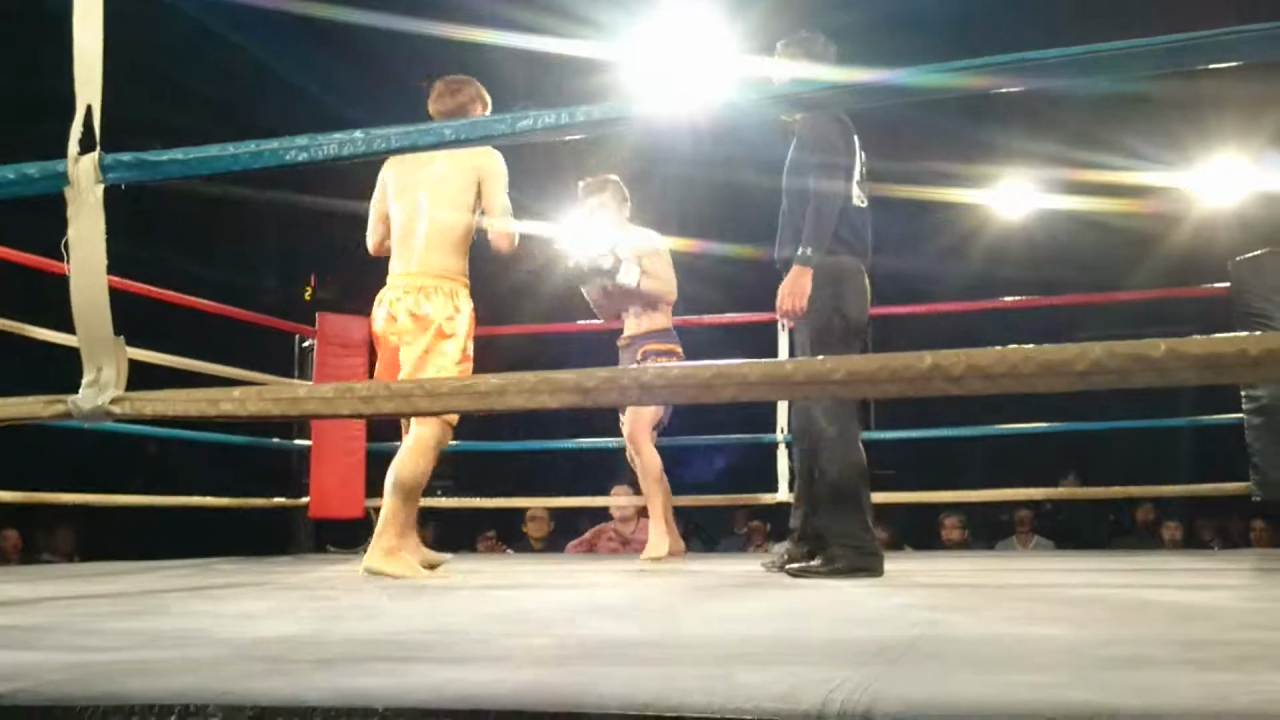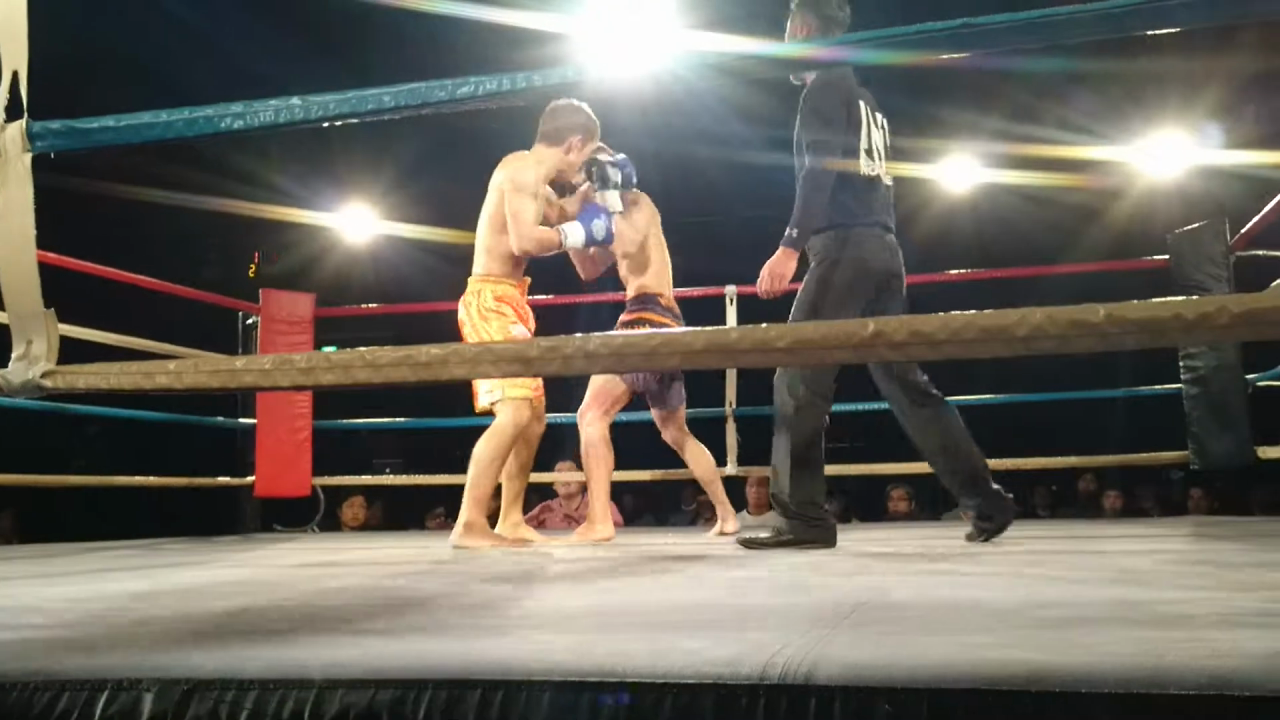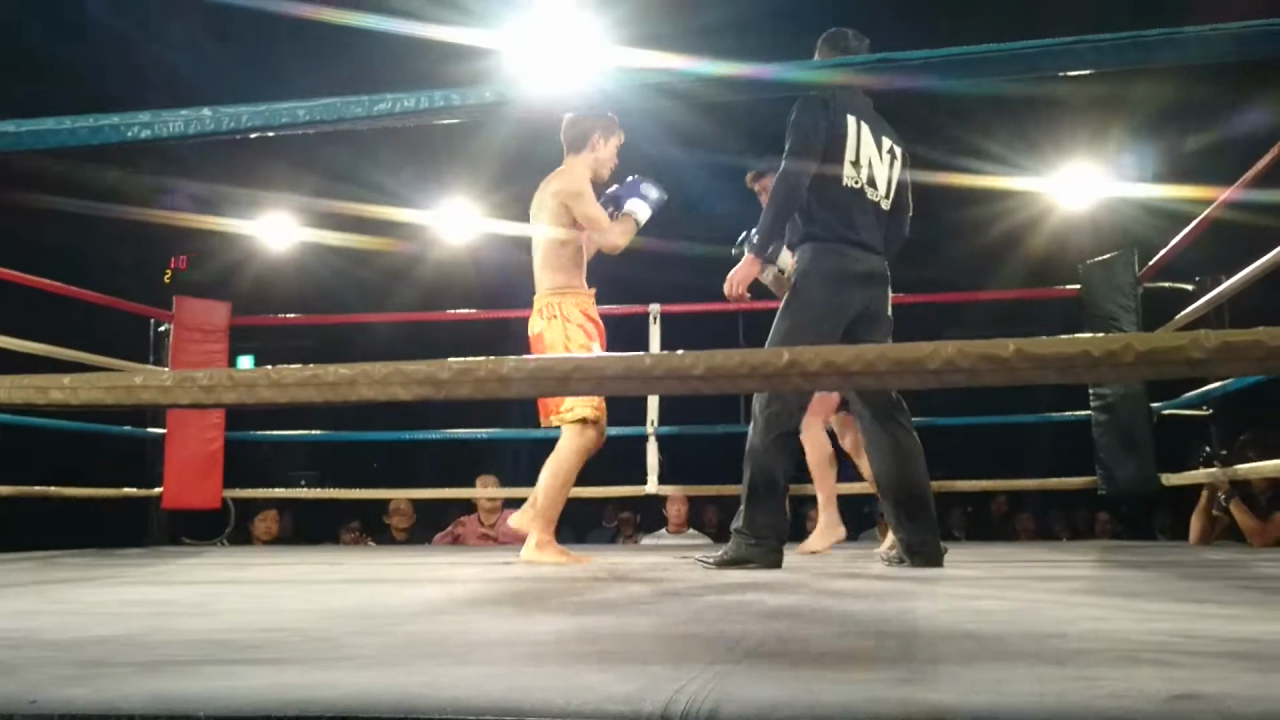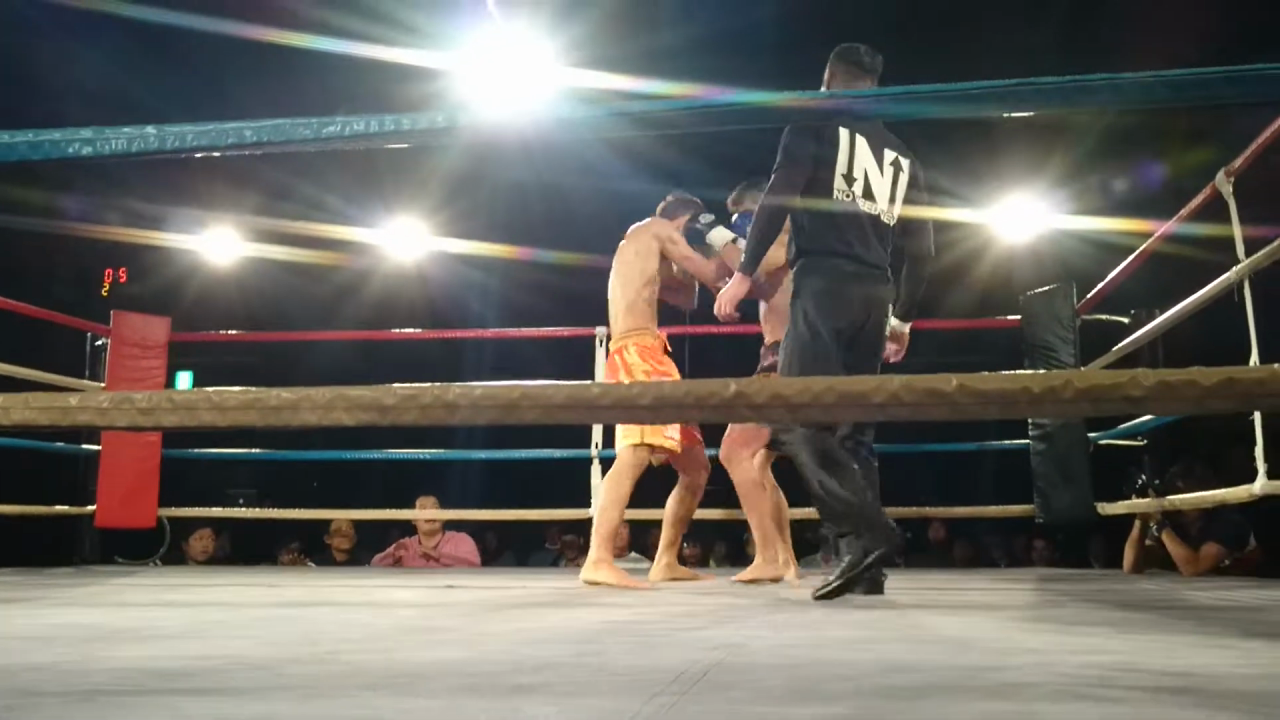
dt=1s
person 1, frame 1
left shoulder: (819, 123)
right shoulder: (831, 130)
left elbow: (825, 196)
left wrist: (801, 266)
left hip: (828, 277)
right hip: (834, 281)
left knee: (827, 413)
right knee: (812, 415)
left ankle: (853, 546)
right ankle: (811, 539)
person 1, frame 2
left shoulder: (824, 90)
right shoulder: (865, 101)
left elbow: (817, 174)
left wrist: (789, 247)
left hip: (843, 247)
right hip: (882, 248)
left knee: (797, 381)
right knee: (904, 382)
left ankle: (802, 517)
right ankle: (985, 499)
person 1, frame 3
left shoulder: (816, 107)
right shoulder: (889, 136)
left elbow: (793, 179)
right elbow: (900, 225)
left wrist: (755, 252)
left hip: (824, 266)
right hip: (874, 275)
left knee: (776, 399)
right knee: (881, 407)
left ankle: (758, 538)
right ankle: (920, 540)
person 1, frame 4
left shoulder: (814, 124)
right shoulder: (901, 154)
left elbow: (779, 197)
right elbow: (921, 248)
left wrist: (745, 272)
right wrist: (903, 316)
left hip: (823, 282)
right hip: (876, 293)
right knee: (853, 430)
left ankle: (863, 533)
right ankle: (863, 556)
person 2, frame 1
left shoulder: (396, 165)
right shoulder: (483, 158)
left elbow: (376, 243)
right elbow: (502, 239)
right wrist: (511, 232)
left hip: (394, 297)
right hip: (442, 299)
left knee: (419, 426)
right knee: (431, 428)
left ankle: (405, 539)
right ankle: (386, 546)
person 2, frame 2
left shoulder: (527, 168)
right shoulder: (522, 169)
left elbow: (553, 217)
right elbow: (523, 242)
left wrist: (586, 196)
right wrist: (580, 232)
left hip: (509, 301)
right hip: (490, 300)
left knee: (532, 414)
right knee: (514, 413)
left ankle: (511, 520)
right ankle: (470, 524)
person 2, frame 3
left shoulder: (554, 187)
right shoulder: (571, 182)
right elbow: (611, 241)
left wrist: (611, 210)
right wrist: (639, 207)
left hip: (558, 315)
right hip: (565, 315)
left knee: (590, 430)
right knee: (580, 435)
left ankle: (533, 514)
right ankle: (540, 541)
person 2, frame 4
left shoulder: (638, 247)
right shoulder: (655, 227)
right elbow: (709, 275)
left hip: (650, 357)
right hip: (637, 354)
left knee: (696, 466)
right knee: (633, 455)
left ankle: (666, 561)
right ankle: (599, 560)
person 3, frame 1
left shoulder: (647, 240)
right shoulder: (602, 250)
left elbow: (669, 292)
left wrist: (620, 272)
right wrist: (590, 280)
left hip: (658, 347)
right hip: (629, 349)
left knee: (636, 432)
right knee: (638, 451)
left ankle: (658, 534)
right ankle: (671, 537)
person 3, frame 2
left shoulder: (636, 201)
right shoulder: (613, 213)
left elbow: (626, 247)
right elbow: (589, 270)
left wrist: (609, 192)
left hip: (647, 320)
right hip: (665, 324)
left knee: (591, 416)
right knee: (675, 433)
left ankle: (599, 520)
right ankle: (725, 514)
person 3, frame 3
right shoulder: (790, 231)
right elbow: (783, 290)
left wrist: (783, 253)
right wrist: (762, 260)
left knee: (808, 419)
right knee: (851, 438)
left ankle: (828, 520)
person 3, frame 4
left shoulder: (788, 235)
right shoulder: (780, 244)
left wrist: (719, 239)
right wrist: (711, 251)
right hip: (786, 358)
left knee: (735, 454)
right knee: (757, 463)
left ankle: (769, 559)
right ankle: (785, 559)
